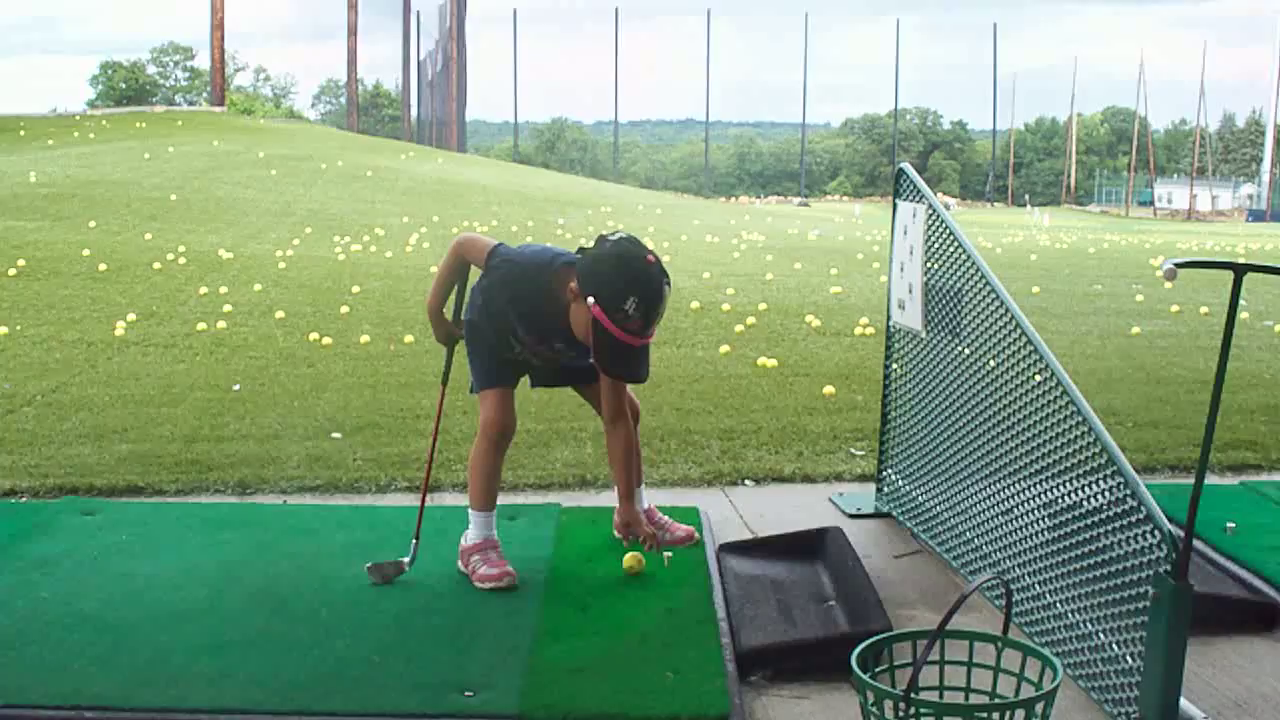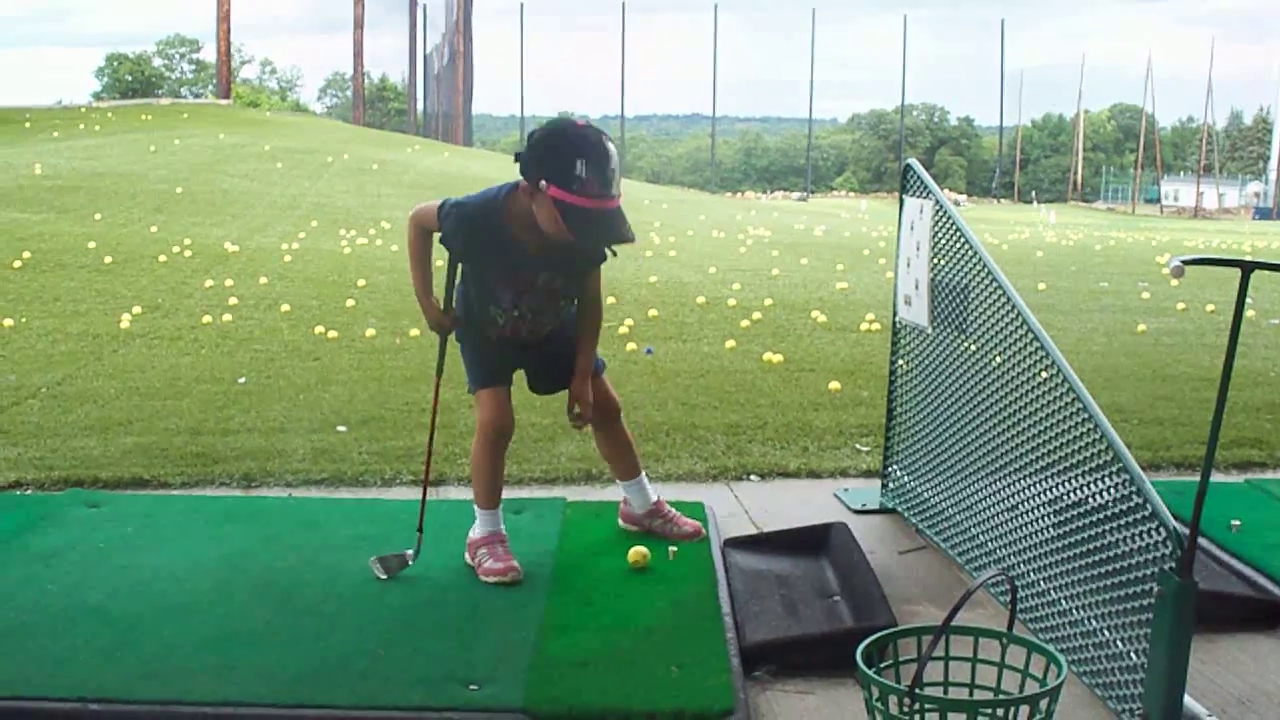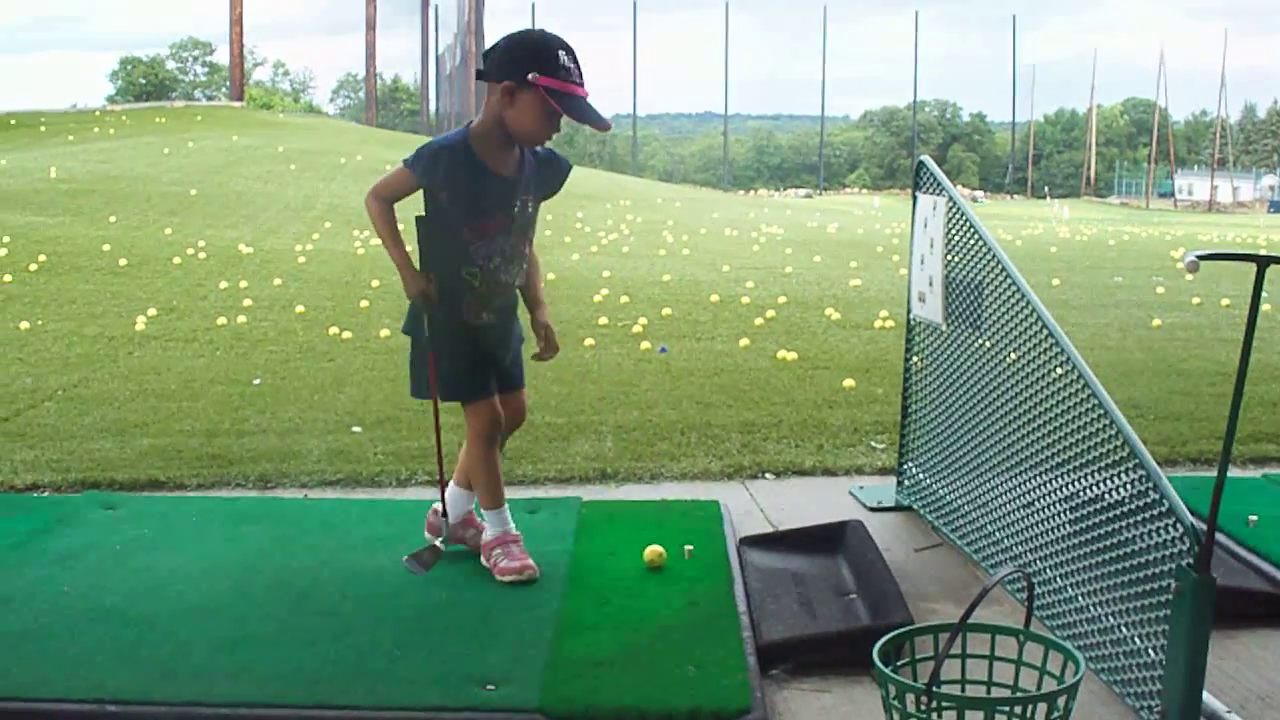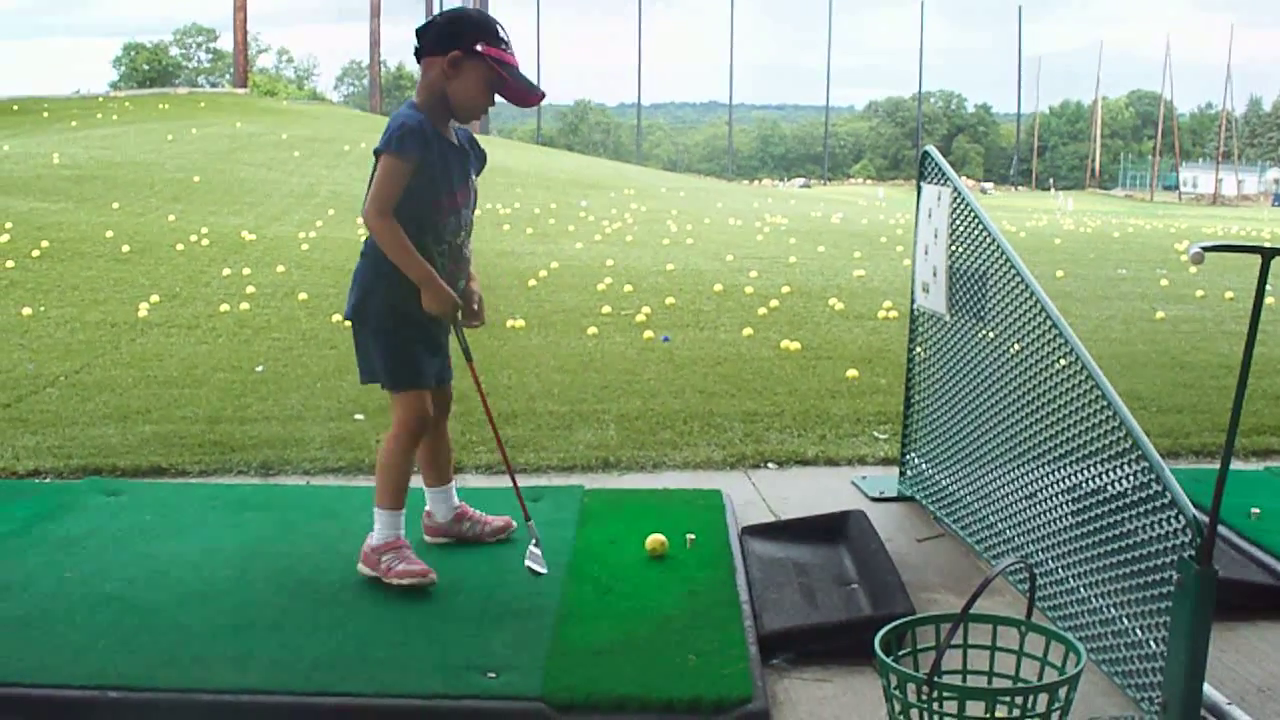
dt=0.5s
person 1, frame 1
left shoulder: (612, 320)
right shoulder: (522, 272)
left elbow: (616, 420)
right elbow: (464, 243)
left wrist: (627, 504)
right wrist: (436, 311)
left hip: (561, 343)
right hip: (496, 332)
left knee: (626, 409)
right knee: (498, 422)
left ankle: (638, 508)
right ankle: (478, 540)
person 1, frame 2
left shoulder: (583, 234)
right shoulder: (476, 216)
left elbow: (589, 304)
right elbow: (418, 220)
left wrist: (581, 377)
right wrist: (426, 301)
left hip: (553, 328)
right hip: (486, 329)
left knee: (605, 406)
right knee: (496, 420)
left ankle: (641, 504)
right ankle: (485, 533)
person 1, frame 3
left shoulder: (536, 167)
right shoulder: (448, 155)
left elbow: (523, 248)
right elbow: (377, 198)
left wrist: (538, 310)
right wrist: (407, 270)
left hip: (497, 313)
right hip: (448, 315)
left knee: (511, 413)
right knee: (487, 417)
left ankle: (451, 510)
right ankle: (498, 533)
person 1, frame 4
left shoulder: (459, 143)
right shoulder: (410, 130)
right elbow: (377, 214)
left wrist: (467, 282)
right wrist: (432, 285)
left hip: (424, 301)
right hip: (392, 298)
left knee: (438, 404)
right knee: (415, 410)
left ankle: (443, 510)
right ankle: (383, 540)
